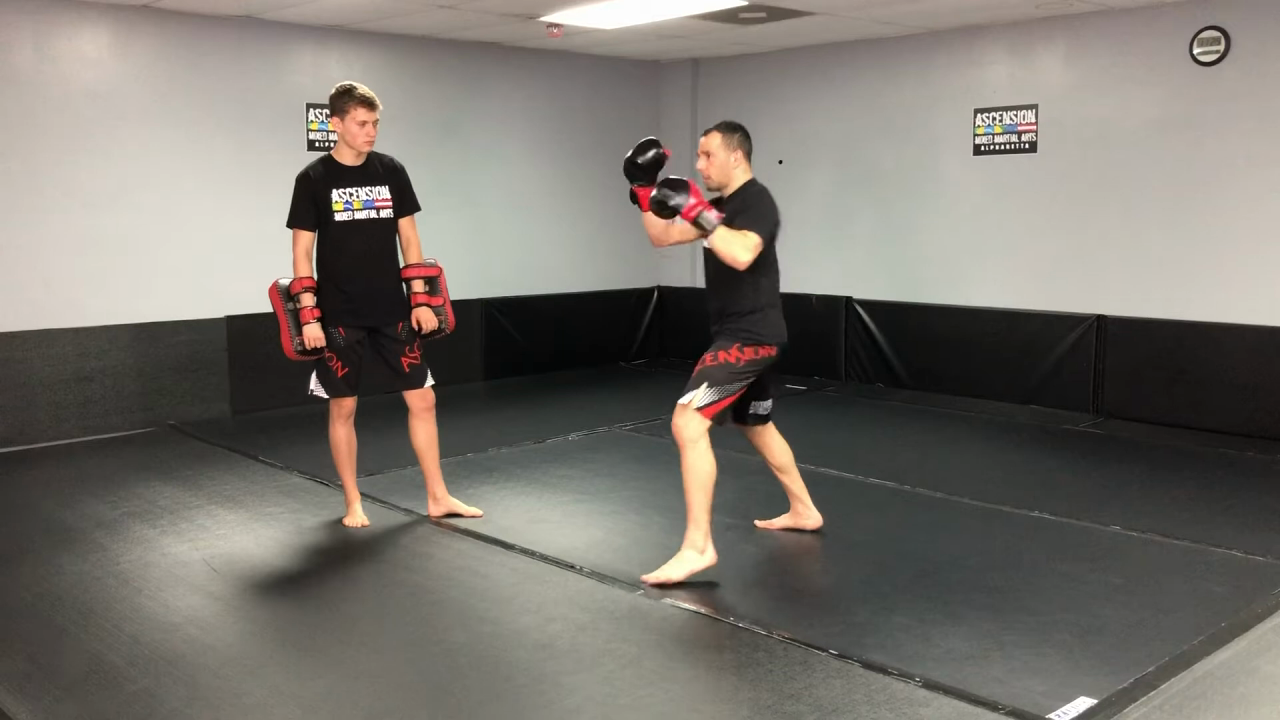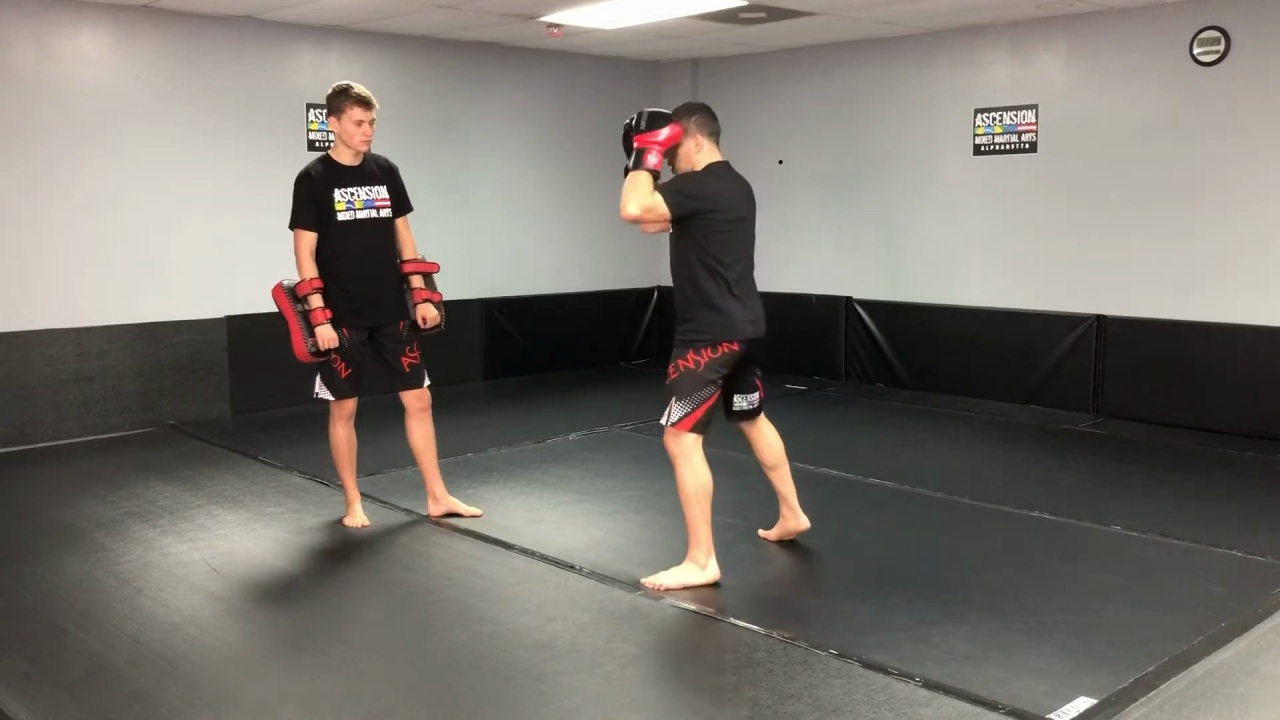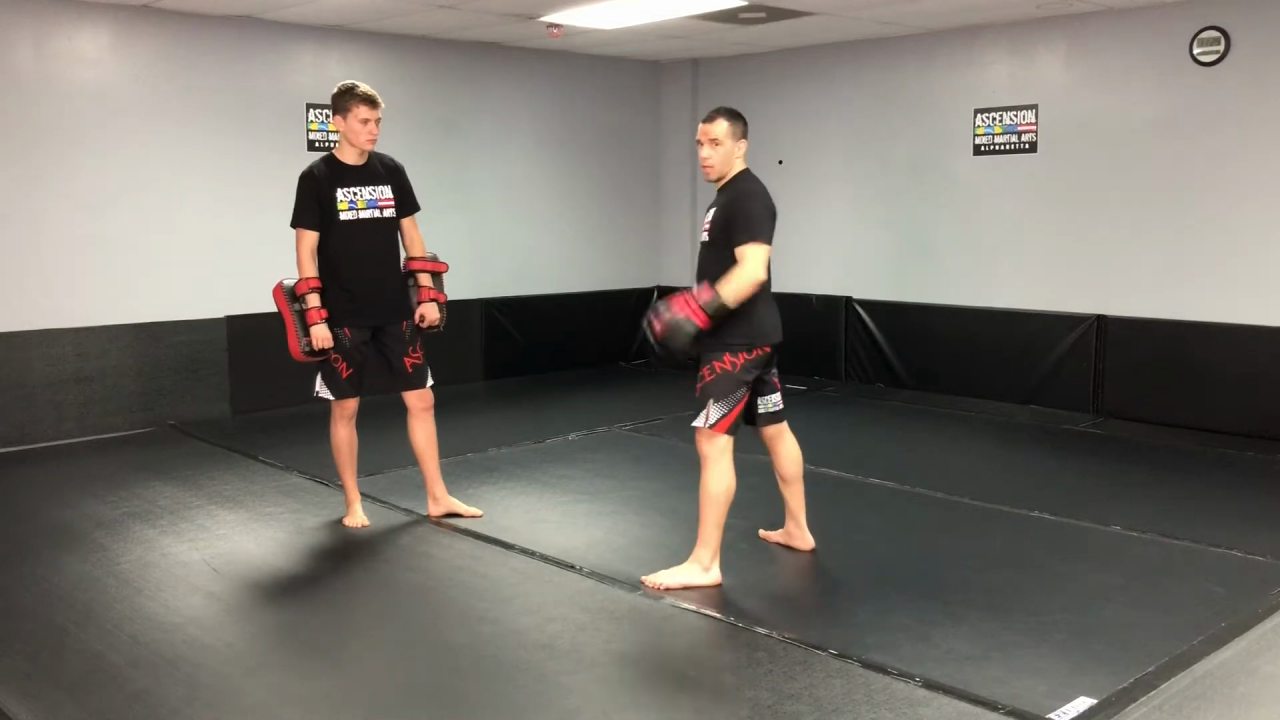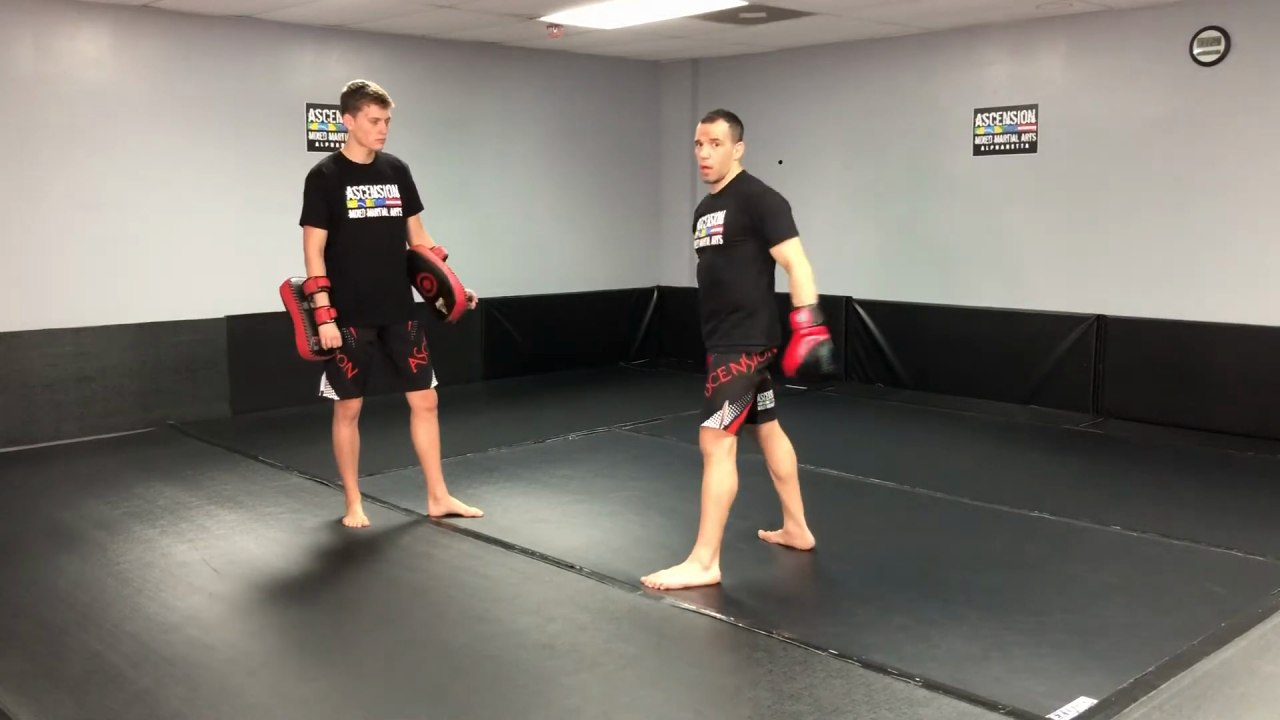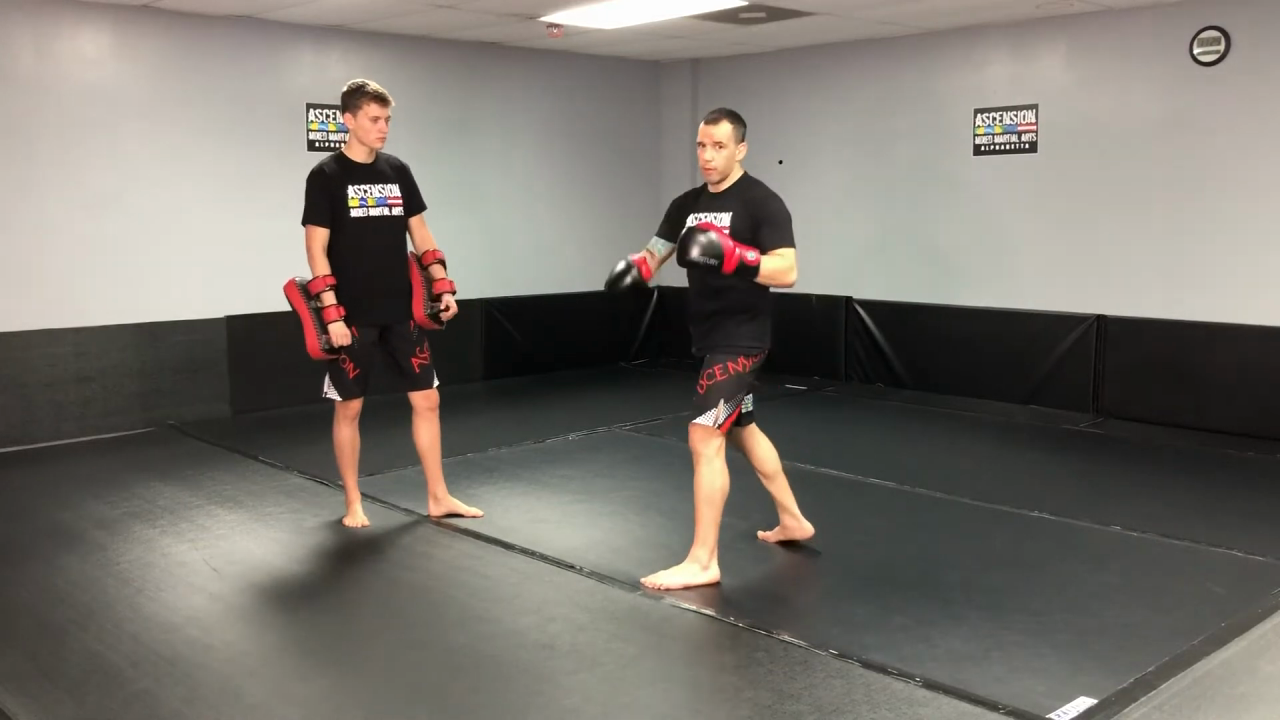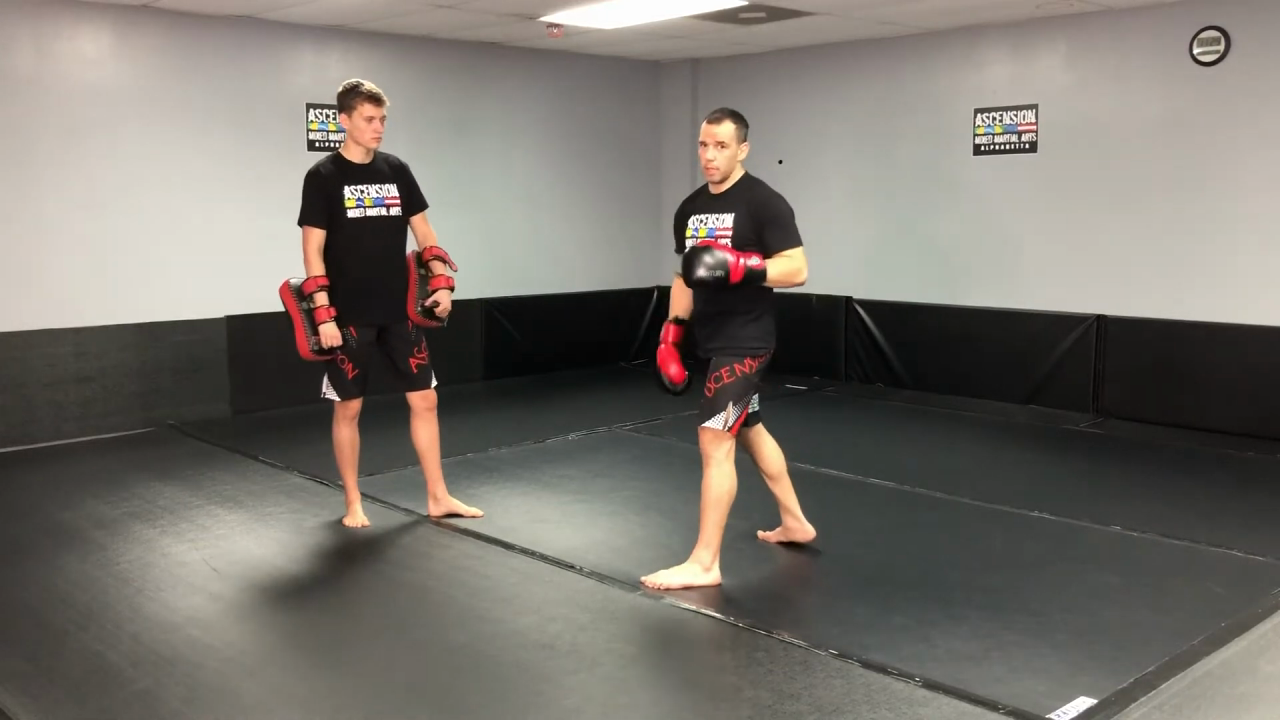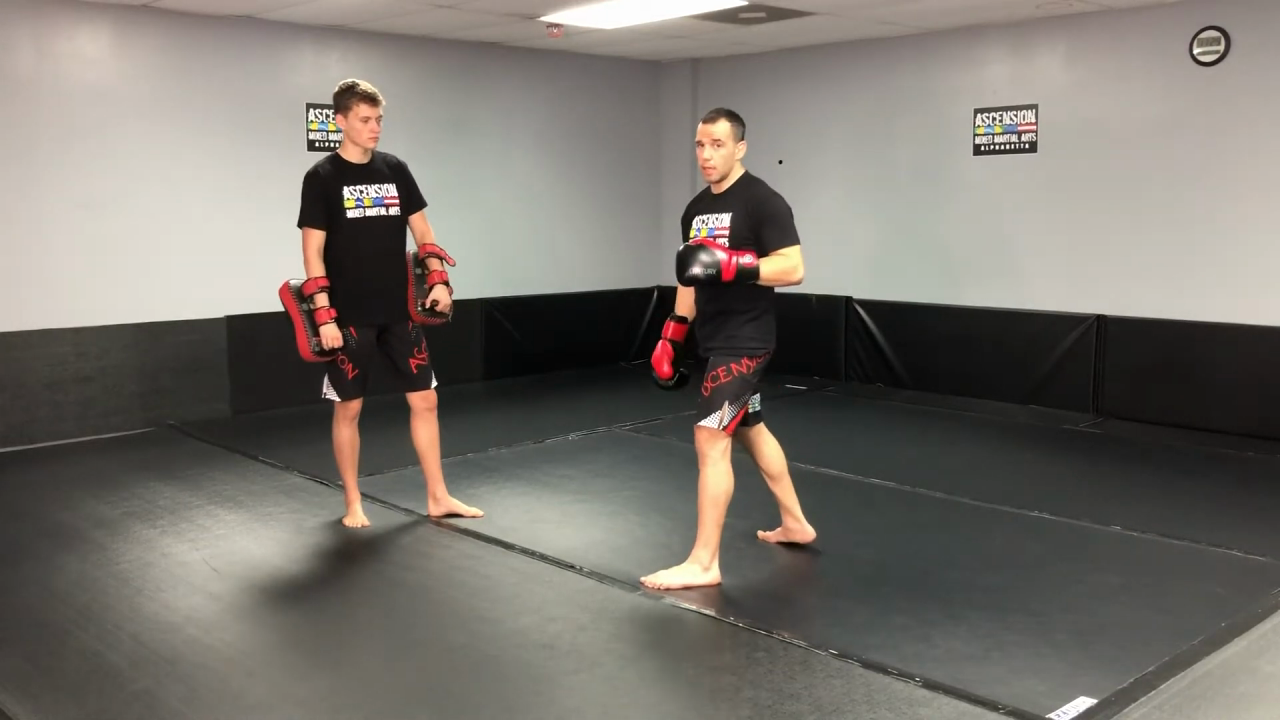
dt=0.5s
person 1, frame 1
left shoulder: (756, 201)
right shoulder: (721, 204)
left elbow: (742, 255)
right elbow: (663, 236)
left wrist: (699, 212)
right wrist: (644, 191)
left hip: (748, 336)
right hip: (747, 335)
left knee: (688, 422)
right knee: (756, 425)
left ankle: (697, 547)
right ankle: (803, 510)
person 1, frame 2
left shoulder: (699, 185)
right shoulder: (734, 185)
left elbow: (633, 210)
right elbow: (655, 220)
left wrist: (647, 154)
right wrist: (645, 164)
left hip: (710, 333)
right hip: (744, 325)
left knee: (681, 438)
right knee: (753, 419)
left ankle: (701, 561)
right ankle: (791, 514)
person 1, frame 3
left shoulder: (746, 196)
right shoulder: (732, 195)
left elbow: (752, 271)
left wrist: (698, 310)
right wrist: (687, 304)
left hip: (739, 339)
right hip: (755, 334)
left knee: (713, 441)
right knee: (774, 427)
left ankle: (704, 563)
right ankle: (797, 529)
person 1, frame 4
left shoulder: (759, 199)
right shoulder: (705, 209)
left elbow: (796, 263)
left wrist: (808, 325)
right wrist: (710, 335)
left hip: (747, 342)
right hip: (725, 340)
left knee: (716, 441)
right knee: (765, 427)
left ankle: (704, 561)
right ankle: (796, 528)
person 1, frame 5
left shoulder: (762, 202)
right shoulder: (687, 204)
left elbow: (786, 270)
right elbow: (654, 255)
left wrist: (732, 255)
right wrist: (634, 268)
left hip: (739, 339)
right hip: (711, 338)
left knee: (705, 438)
right knee: (743, 429)
left ankle: (702, 561)
right ankle: (792, 520)
person 1, frame 6
left shoulder: (764, 202)
right shoulder: (690, 208)
left elbow: (797, 270)
right elbow: (684, 277)
left wrist: (737, 265)
right wrist: (670, 337)
left hip: (744, 340)
right hip: (713, 340)
left knee: (714, 441)
right knee: (749, 430)
left ankle: (704, 563)
right ankle: (794, 522)
person 1, frame 7
left shoulder: (762, 201)
right shoulder: (697, 208)
left elbow: (792, 269)
left wrist: (731, 265)
right wrist: (672, 335)
left hip: (744, 341)
right hip: (717, 339)
left knee: (710, 439)
right knee: (751, 429)
left ankle: (704, 562)
right ankle: (794, 522)
person 2, frame 1
left shoulder: (391, 170)
right shoulder: (314, 178)
left elbow: (409, 238)
right elbow: (302, 251)
left wrist: (421, 298)
right wrist: (309, 314)
left hip: (392, 311)
right hip: (340, 315)
left knee: (423, 399)
right knee: (343, 408)
left ankle: (437, 496)
right ankle: (353, 502)
person 2, frame 2
left shoulder: (385, 170)
right shoulder: (313, 179)
right elbow: (305, 253)
left wrist: (421, 295)
right wrist: (320, 316)
left hip: (391, 311)
right hip: (342, 316)
left knee: (419, 399)
right knee: (343, 409)
left ankle: (437, 496)
right ankle: (353, 503)
person 2, frame 3
left shoulder: (391, 170)
right shoulder: (317, 178)
left elbow: (410, 235)
right elbow: (306, 251)
left wrist: (427, 294)
right wrist: (315, 315)
left hip: (395, 311)
right hip: (344, 316)
left knee: (421, 399)
right knee: (345, 408)
left ankle: (437, 496)
right ankle: (353, 503)
person 2, frame 4
left shoulder: (397, 170)
right shoulder: (325, 176)
left elbow: (417, 235)
right elbow: (313, 250)
left hip: (400, 310)
right hip: (350, 316)
left knee: (425, 399)
right knee: (348, 407)
left ankle: (438, 496)
right ankle: (353, 503)
person 2, frame 5
left shoulder: (397, 169)
right shoulder: (326, 176)
left elbow: (420, 233)
right elbow: (317, 248)
left wrist: (443, 286)
right wrist: (332, 312)
left hip: (402, 310)
right hip: (353, 315)
left knee: (427, 399)
right knee: (349, 407)
left ankle: (438, 497)
right ankle: (353, 503)
person 2, frame 6
left shoulder: (396, 169)
right shoulder: (323, 177)
left elbow: (423, 231)
right elbow: (313, 250)
left wrist: (441, 283)
right wrist: (324, 313)
left hip: (399, 311)
right hip: (349, 315)
left knee: (425, 399)
right knee: (348, 407)
left ankle: (438, 497)
right ankle: (354, 503)
person 2, frame 7
left shoulder: (394, 168)
right shoulder: (322, 177)
left elbow: (421, 229)
right elbow: (313, 251)
left wrist: (439, 279)
right wrist: (325, 314)
left hip: (399, 310)
right hip: (350, 316)
left knee: (424, 399)
right knee: (348, 407)
left ankle: (438, 496)
right ankle: (353, 503)
